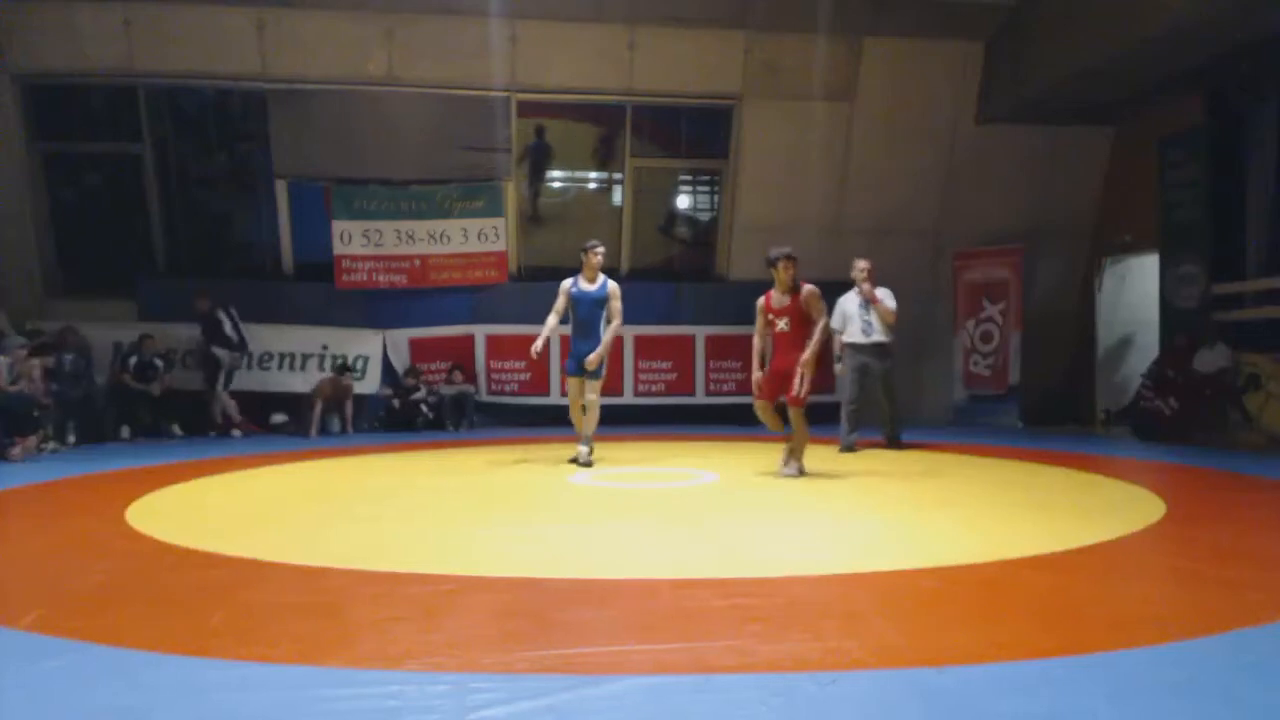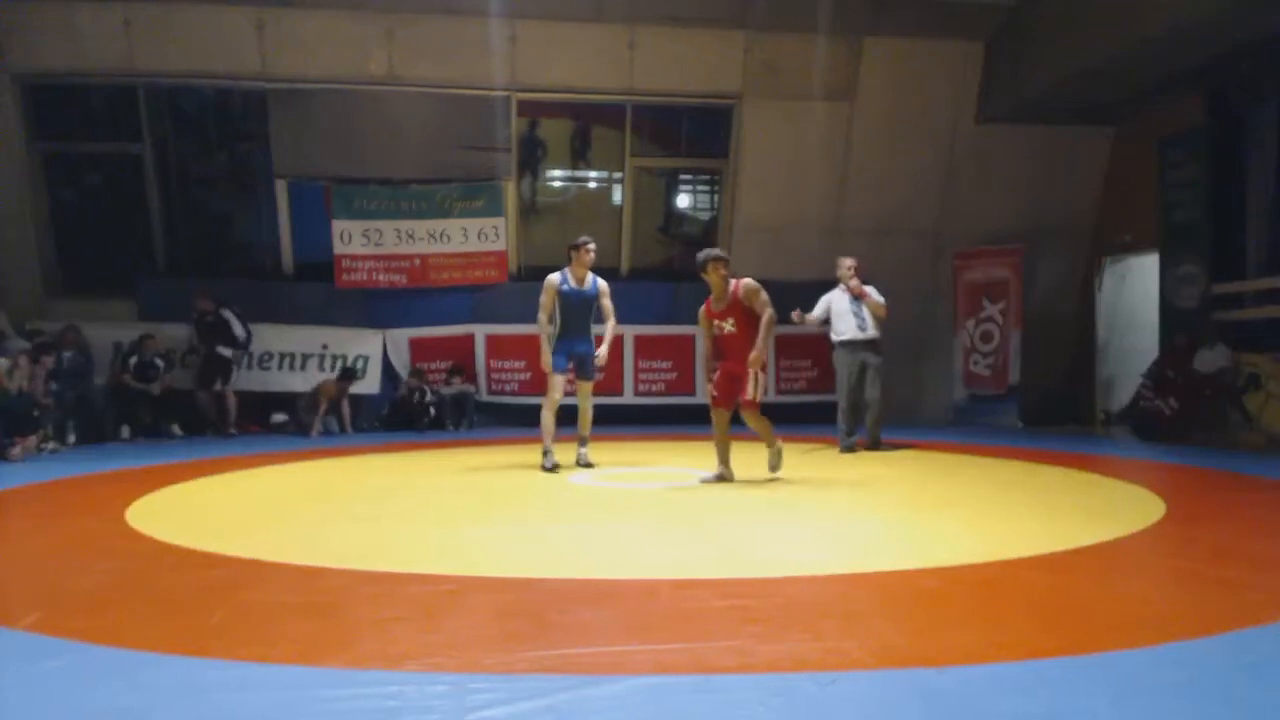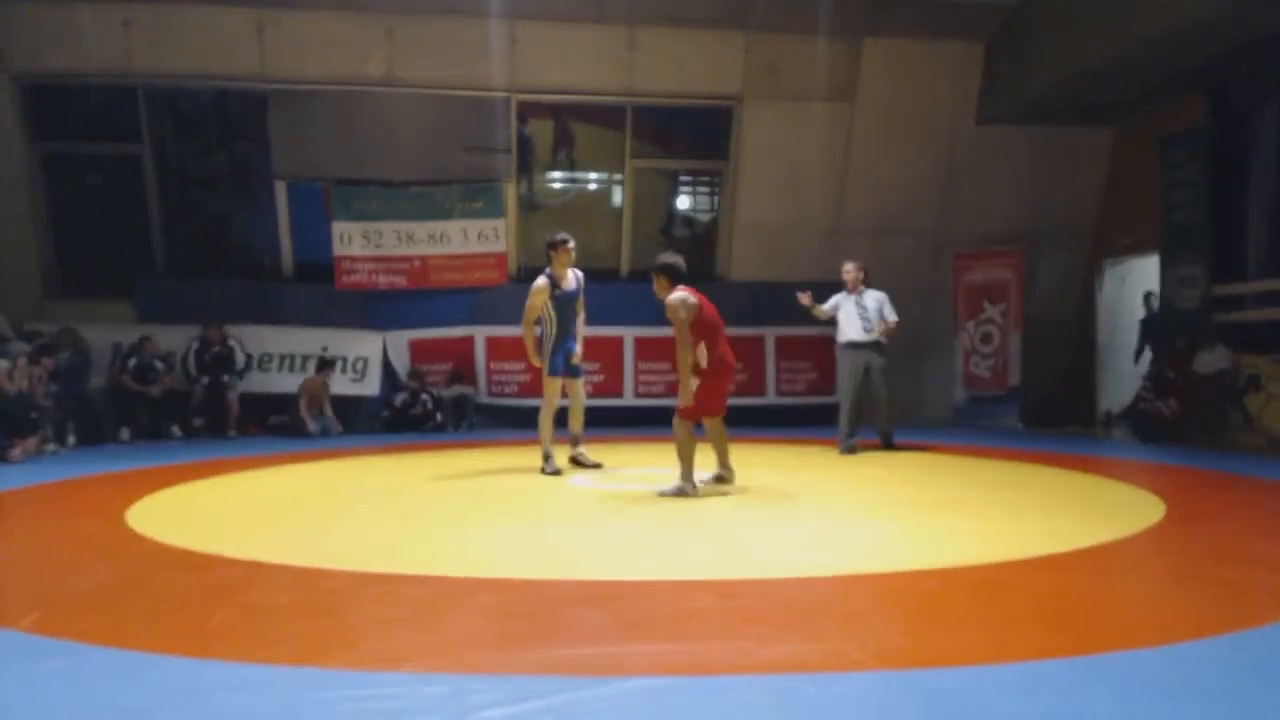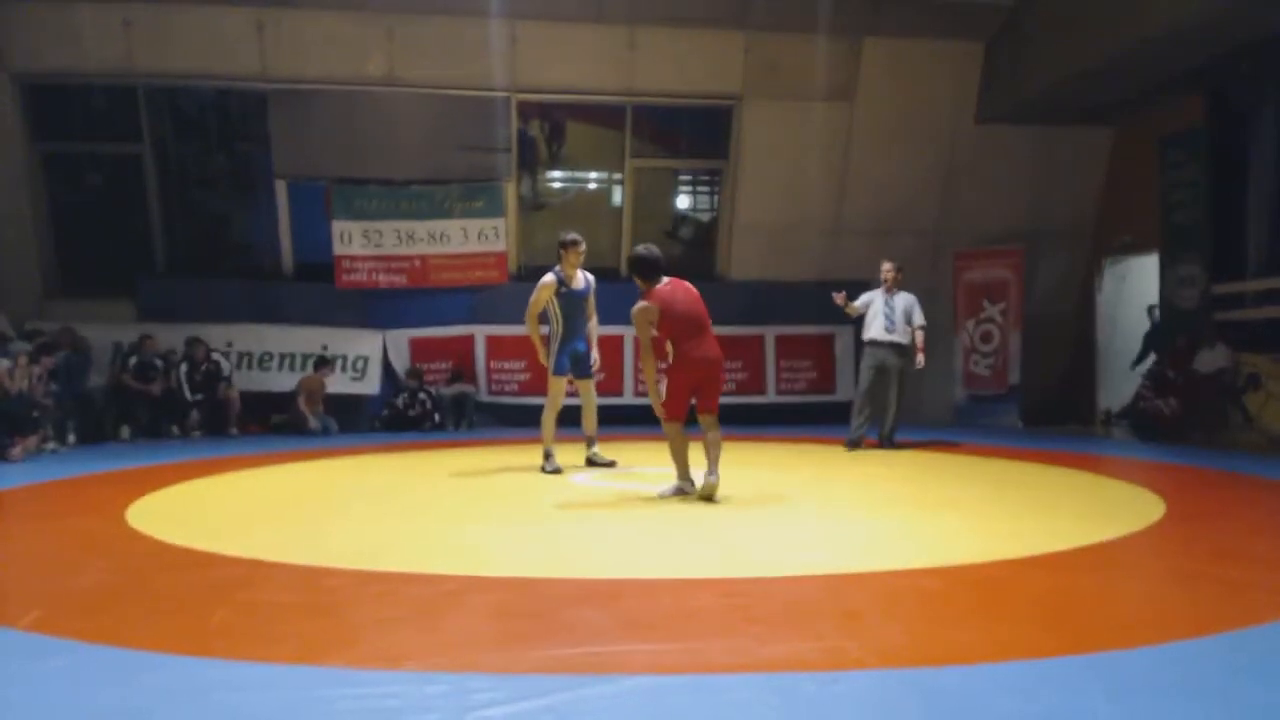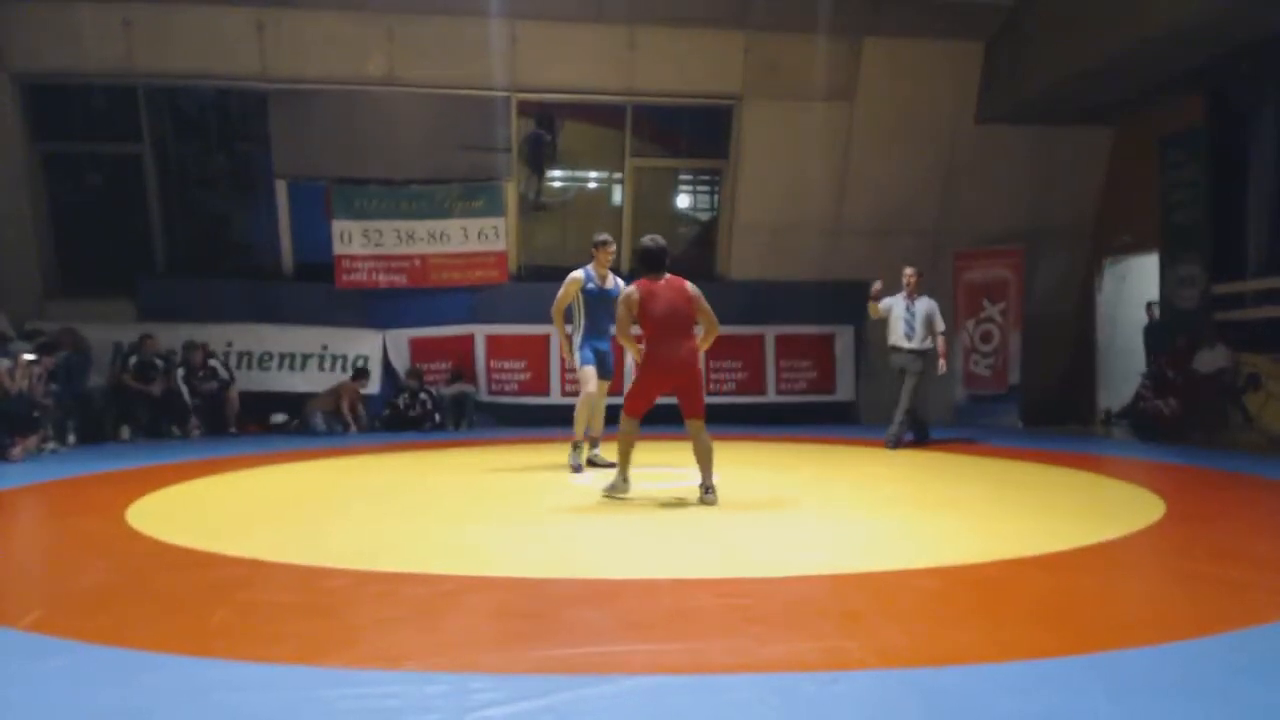
dt=0.5s
person 1, frame 1
left shoulder: (808, 292)
right shoulder: (763, 302)
left elbow: (822, 321)
right elbow: (759, 335)
left wrist: (812, 350)
right wrist: (756, 368)
left hip: (800, 360)
right hip: (776, 361)
left knee: (795, 410)
right knee: (761, 406)
left ankle: (797, 461)
right ankle: (791, 443)
person 1, frame 2
left shoulder: (747, 287)
right shoulder: (705, 310)
left elbow: (769, 313)
right elbow: (708, 346)
left wrist: (760, 347)
right wrist: (708, 379)
left hip: (751, 361)
right hip: (727, 363)
left knee: (749, 412)
right knee: (718, 414)
left ankle: (774, 445)
right ankle: (723, 469)
person 1, frame 3
left shoulder: (674, 301)
right shoulder: (691, 297)
left elbow: (683, 343)
left wrist: (684, 383)
right wrist: (687, 380)
left hip: (709, 366)
right hip: (726, 364)
left knee: (682, 420)
right knee: (712, 417)
left ankle: (687, 482)
right ankle: (724, 470)
person 1, frame 4
left shoulder: (642, 307)
right shoulder: (686, 286)
left elbow: (647, 352)
left wrist: (653, 392)
left hip: (684, 363)
right hip: (712, 357)
left knee: (672, 421)
right knee: (709, 419)
left ankle: (684, 481)
right ankle: (712, 473)
person 1, frame 5
left shoulder: (632, 293)
right shoulder: (688, 288)
left elbow: (622, 334)
right elbow: (713, 328)
left wrist: (636, 349)
left hip: (655, 363)
right hip: (687, 362)
left knee: (629, 416)
right knee: (697, 425)
left ankle: (621, 478)
right ankle: (708, 487)
person 2, frame 1
left shoulder: (610, 287)
right shoulder: (568, 285)
left elbow: (616, 322)
right elbow: (555, 314)
left wrist: (599, 352)
right wrist: (542, 338)
left hip: (596, 349)
right hip: (575, 348)
left knee: (591, 399)
right knee: (574, 400)
left ankle: (583, 449)
right ankle: (587, 444)
person 2, frame 2
left shoulder: (600, 285)
right shoulder: (554, 280)
left elbow: (610, 319)
right elbow: (543, 316)
left wrist: (605, 346)
right wrist: (545, 349)
left hip: (585, 345)
right hip: (560, 344)
left knee: (585, 400)
right knee: (553, 398)
left ankle: (582, 451)
right ankle: (548, 454)
person 2, frame 3
left shoulder: (578, 276)
right shoulder: (542, 285)
right elbow: (527, 322)
left wrist: (579, 342)
right wrist: (532, 354)
left hip: (571, 344)
right hip: (553, 345)
left knee: (578, 399)
right knee: (551, 402)
left ankle: (577, 452)
right ankle: (547, 458)
person 2, frame 4
left shoulder: (588, 280)
right shoulder: (549, 281)
left elbow: (591, 316)
right elbow: (531, 316)
left wrist: (594, 348)
right wrist: (540, 349)
left hip: (582, 344)
right hip: (561, 345)
left knee: (590, 399)
right knee: (555, 401)
left ankle: (592, 453)
right ankle: (548, 456)
person 2, frame 5
left shoulder: (618, 284)
right shoulder: (578, 278)
right elbow: (557, 310)
right wrist: (564, 342)
left hip: (605, 344)
right hip: (584, 342)
left knee: (601, 399)
right knee: (589, 391)
left ankle: (594, 452)
right ankle: (577, 446)
person 3, frame 1
left shoulder: (884, 294)
right shoulder: (844, 300)
left elbow: (891, 318)
right elbow: (837, 331)
left wrist: (873, 299)
right wrist: (838, 358)
left hip: (879, 351)
right hip: (853, 352)
left knee: (887, 397)
right knee: (849, 397)
left ankle: (893, 437)
right ankle: (848, 440)
person 3, frame 2
left shoulder: (869, 291)
right shoulder: (831, 297)
left elbow: (882, 312)
right elbow: (815, 318)
left wrist: (862, 294)
right wrist: (802, 318)
left hip: (871, 348)
right hip: (846, 350)
left knee: (873, 396)
right knee: (847, 397)
left ankle: (873, 439)
right ankle: (847, 441)
person 3, frame 3
left shoulder: (879, 297)
right shoulder: (840, 299)
left elbow: (893, 322)
right elbow: (824, 312)
left wrist: (886, 328)
right wrist: (811, 306)
left hip: (875, 351)
right hip: (850, 351)
left knee: (882, 396)
right knee: (848, 397)
left ankle: (886, 438)
right ankle: (847, 441)
person 3, frame 4
left shoulder: (909, 299)
right shoulder: (871, 296)
left elbow: (918, 327)
right elbow: (856, 310)
left wrist: (920, 350)
right wrist: (845, 304)
left hip: (897, 351)
right hip: (873, 349)
left knee: (894, 397)
right knee: (863, 391)
left ankle: (886, 437)
right ankle: (857, 436)
person 3, frame 5
left shoulder: (929, 304)
right shoulder: (892, 301)
left elbow: (939, 332)
right elbow: (875, 313)
left wrist: (942, 355)
right wrist: (874, 297)
left hip: (918, 356)
right hip: (897, 355)
left knee: (907, 398)
right knee: (907, 398)
left ankle: (894, 436)
right ankle: (920, 432)
